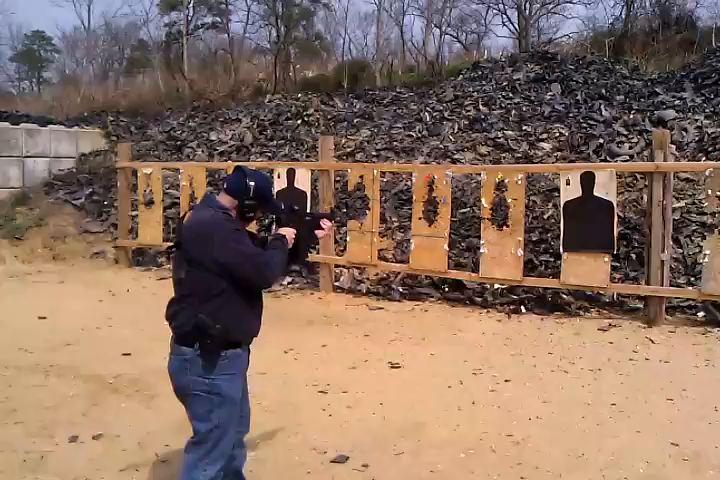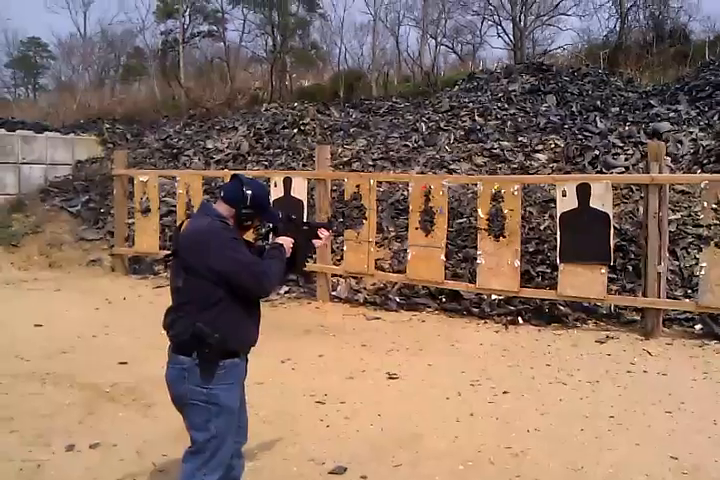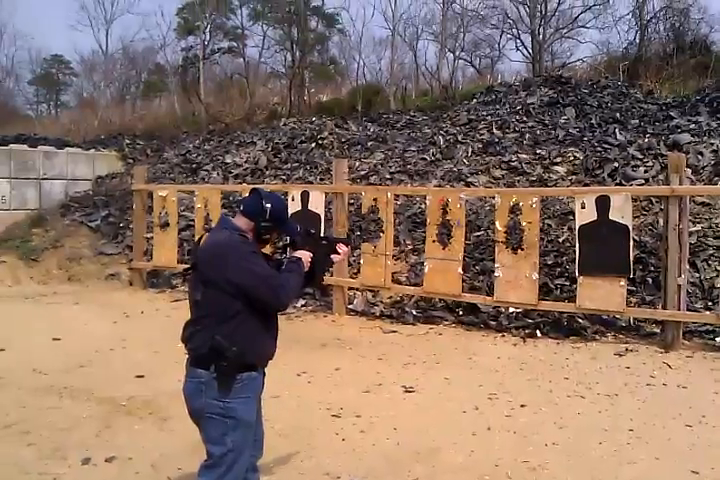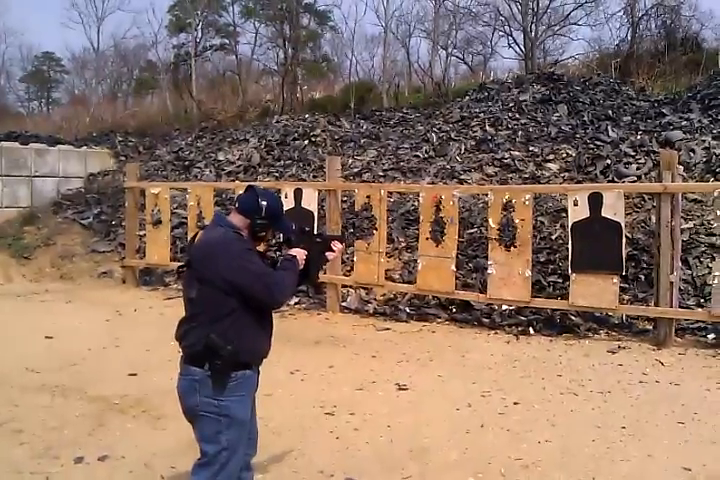
dt=0.3s
person 1, frame 1
left shoulder: (215, 221)
right shoulder: (214, 227)
left elbow: (255, 257)
right elbow: (263, 272)
right wrist: (281, 241)
left hip: (220, 353)
right hip: (208, 359)
left knee: (232, 432)
right knee: (212, 447)
person 1, frame 2
left shoulder: (214, 230)
right shoulder: (211, 236)
left elbow: (253, 266)
right elbow: (261, 281)
right wrist: (279, 250)
left hip: (218, 363)
right hip: (207, 369)
left knee: (230, 443)
person 1, frame 3
left shoulder: (231, 244)
right shoulder: (230, 250)
left elbow: (270, 280)
right elbow: (278, 294)
right wrist: (296, 264)
left hip: (234, 375)
right hip: (223, 382)
left knee: (246, 456)
person 1, frame 4
left shoulder: (226, 241)
right shoulder: (225, 247)
left elbow: (263, 280)
right elbow: (273, 292)
right wrist: (291, 262)
left hip: (228, 373)
right hip: (217, 380)
left knee: (239, 454)
